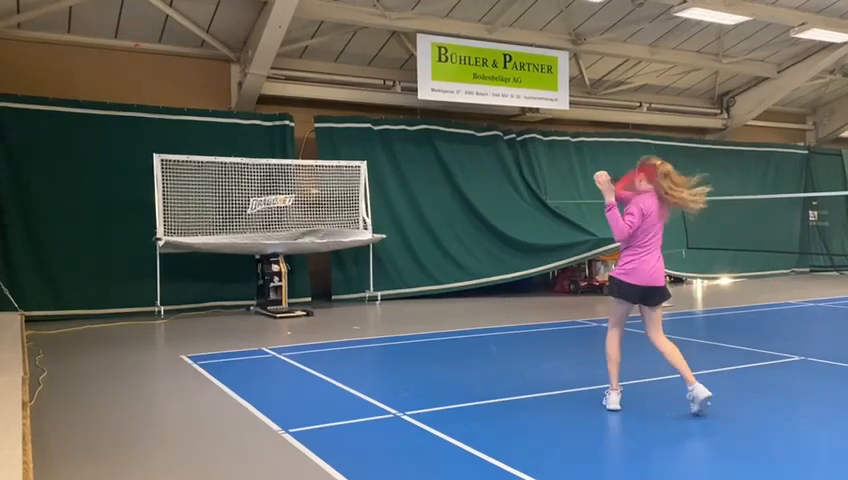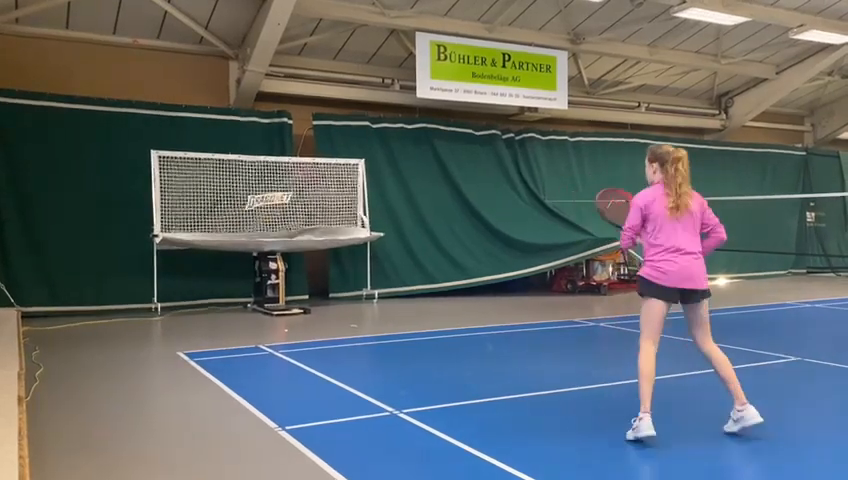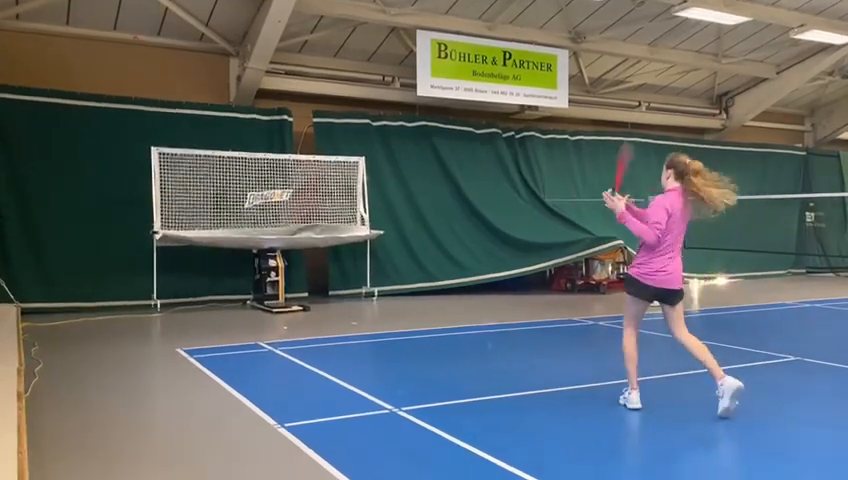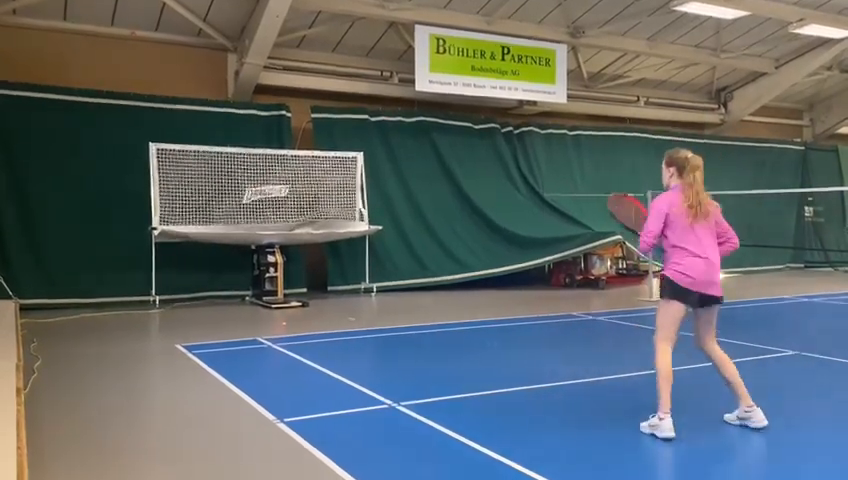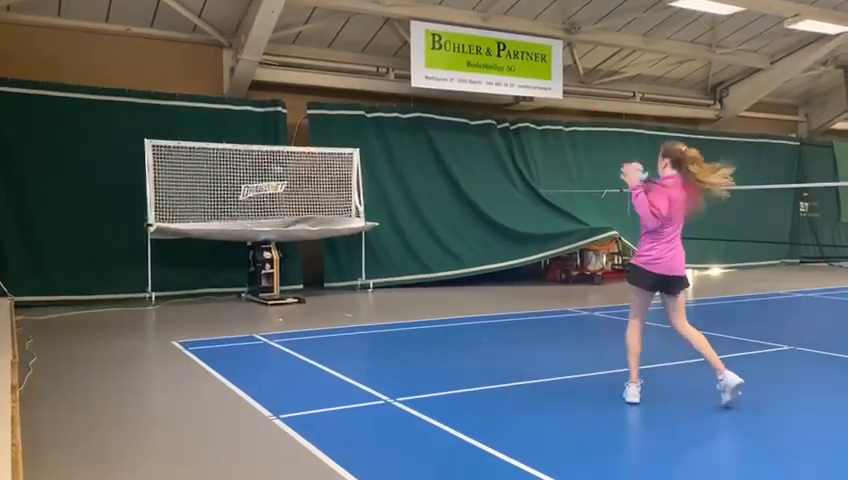
dt=1s
person 1, frame 1
left shoulder: (640, 203)
right shoulder: (657, 200)
left elbow: (621, 234)
right elbow: (624, 195)
left wrist: (609, 202)
right wrist: (608, 185)
left hip: (629, 275)
right hip: (654, 277)
left knee: (615, 331)
right knee: (657, 337)
left ankle: (614, 393)
right ankle: (694, 386)
person 1, frame 2
left shoulder: (643, 198)
right shoulder: (694, 198)
left elbow: (626, 241)
right elbow: (719, 236)
left wrist: (642, 239)
left hip: (659, 275)
right hip: (694, 276)
left knee: (647, 346)
right knee: (706, 344)
left ankle: (644, 418)
right ankle: (743, 407)
person 1, frame 3
left shoulder: (663, 201)
right shoulder: (684, 201)
left elbow: (651, 238)
right elbow: (649, 219)
left wrist: (621, 213)
right wrist: (628, 207)
left hip: (645, 275)
right hip: (672, 279)
left knee: (630, 329)
right knee: (682, 334)
left ankle: (633, 392)
right ankle: (723, 380)
person 1, frame 4
left shoulder: (663, 202)
right shoulder: (708, 204)
left elbow: (646, 244)
right elbow: (731, 243)
left wrist: (642, 241)
left hip: (681, 278)
right hip: (710, 281)
left knee: (663, 345)
right knee: (709, 345)
left ankle: (663, 418)
right ankle: (749, 408)
person 1, frame 5
left shoulder: (662, 186)
right shoulder: (686, 189)
left elbow: (651, 221)
left wrist: (636, 188)
right wrist: (640, 186)
left hip: (648, 263)
right hip: (674, 266)
left knee: (636, 321)
right knee: (681, 325)
left ankle: (633, 385)
right ankle: (724, 374)
